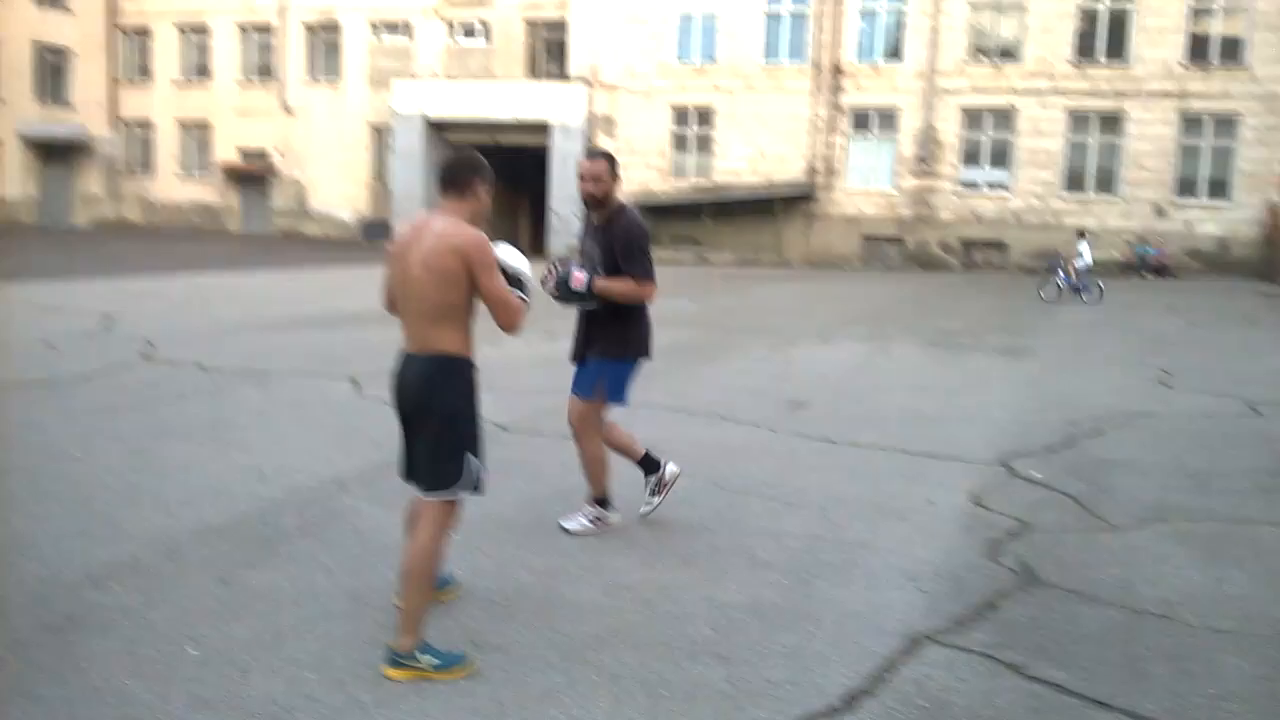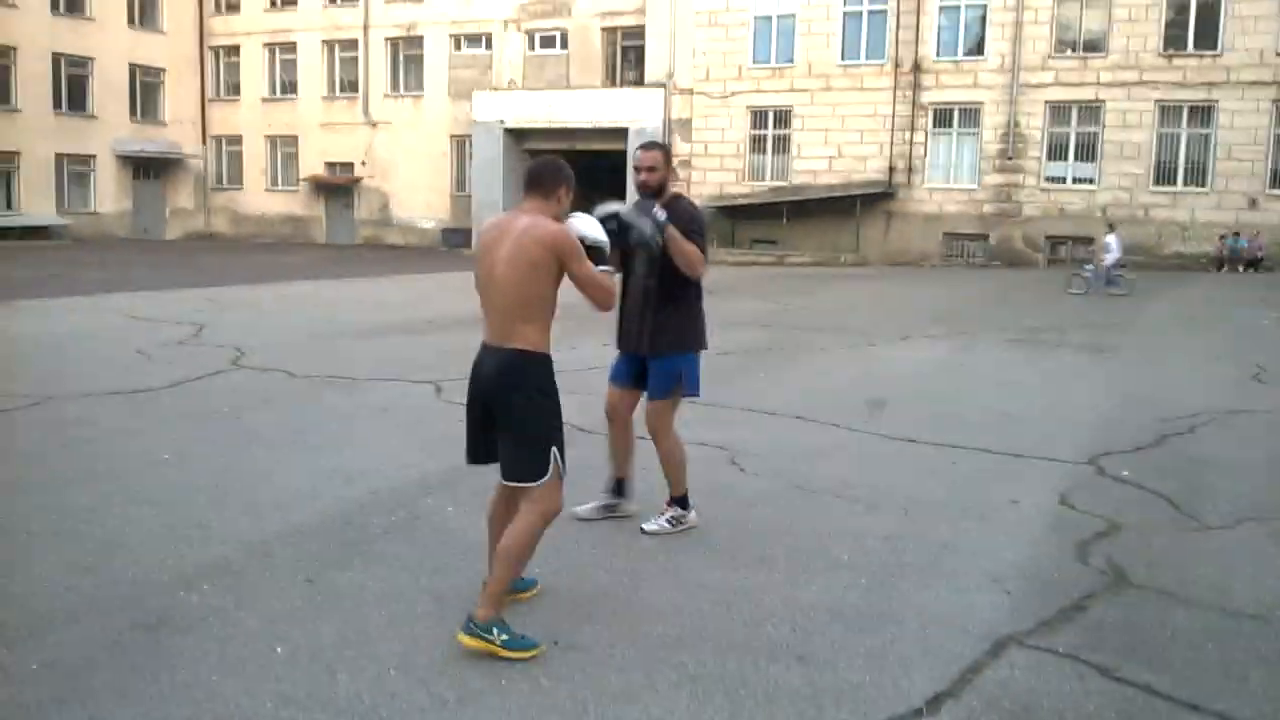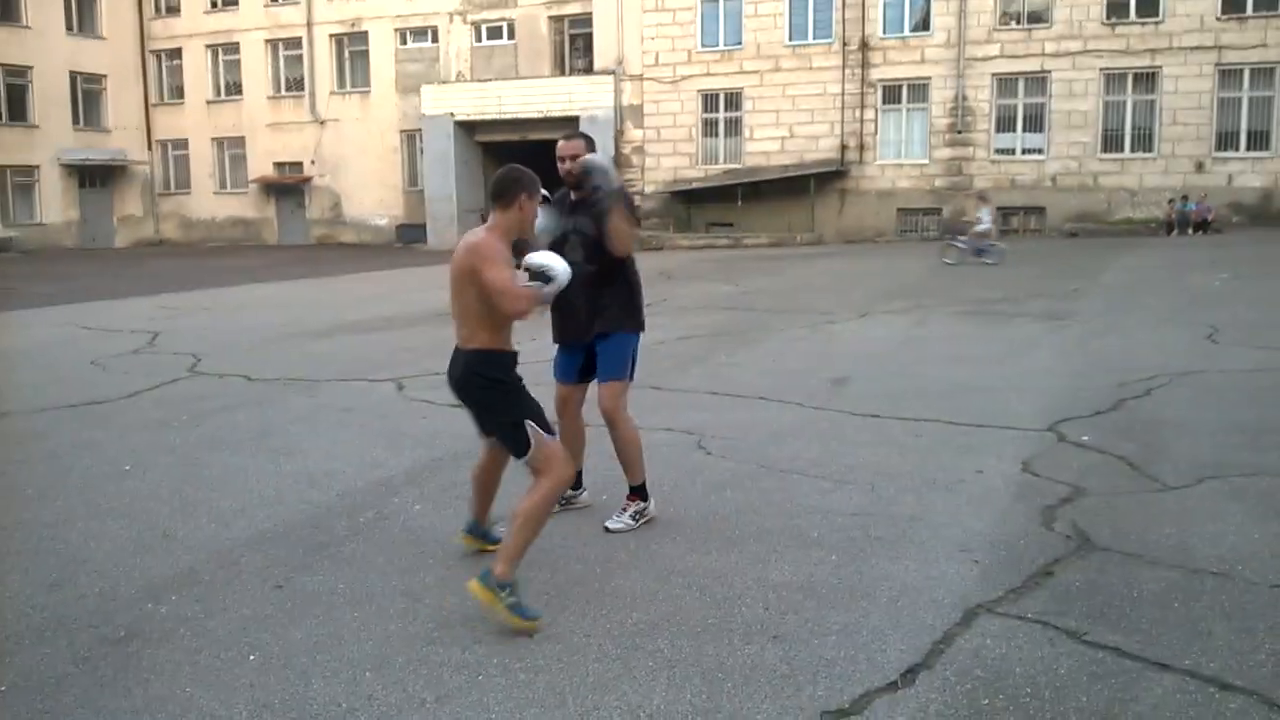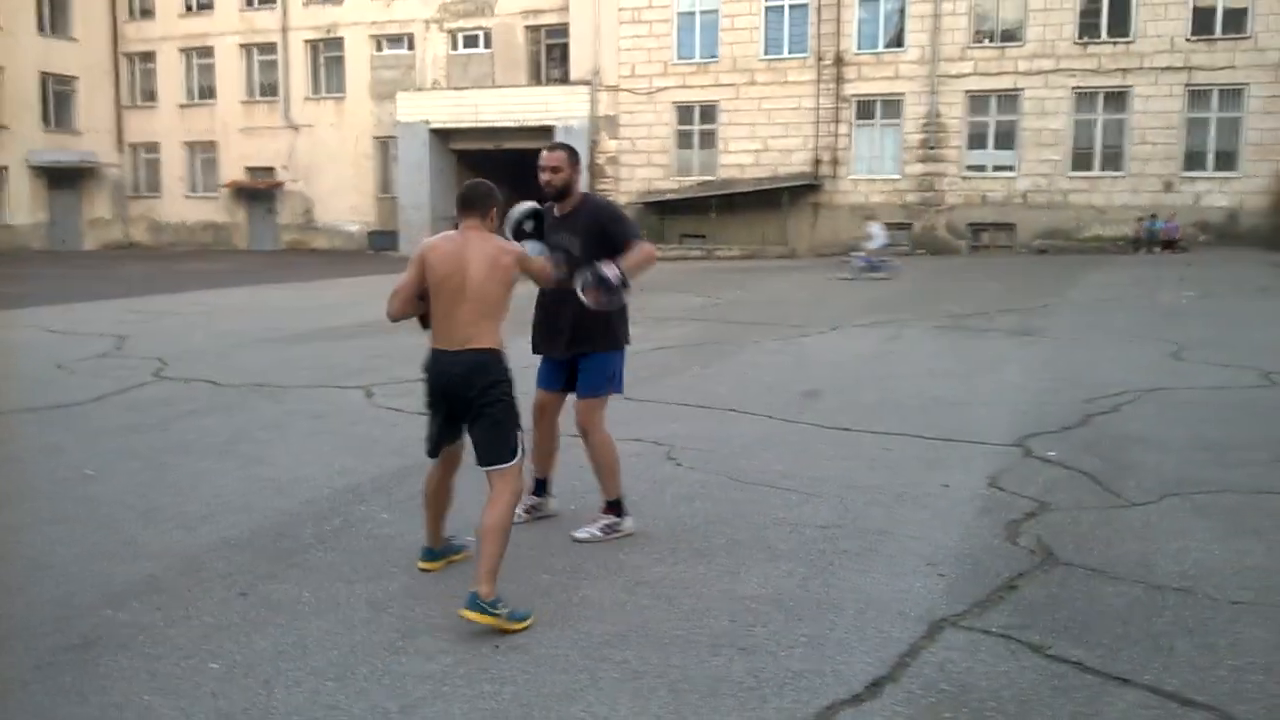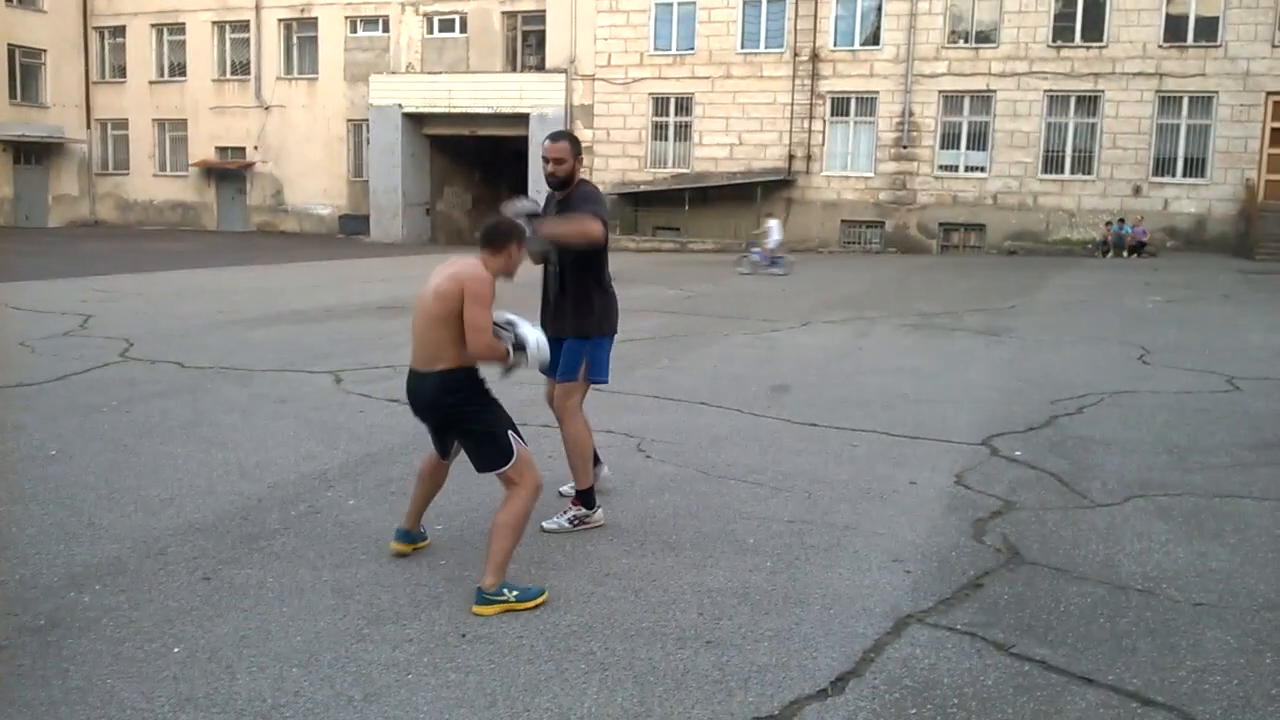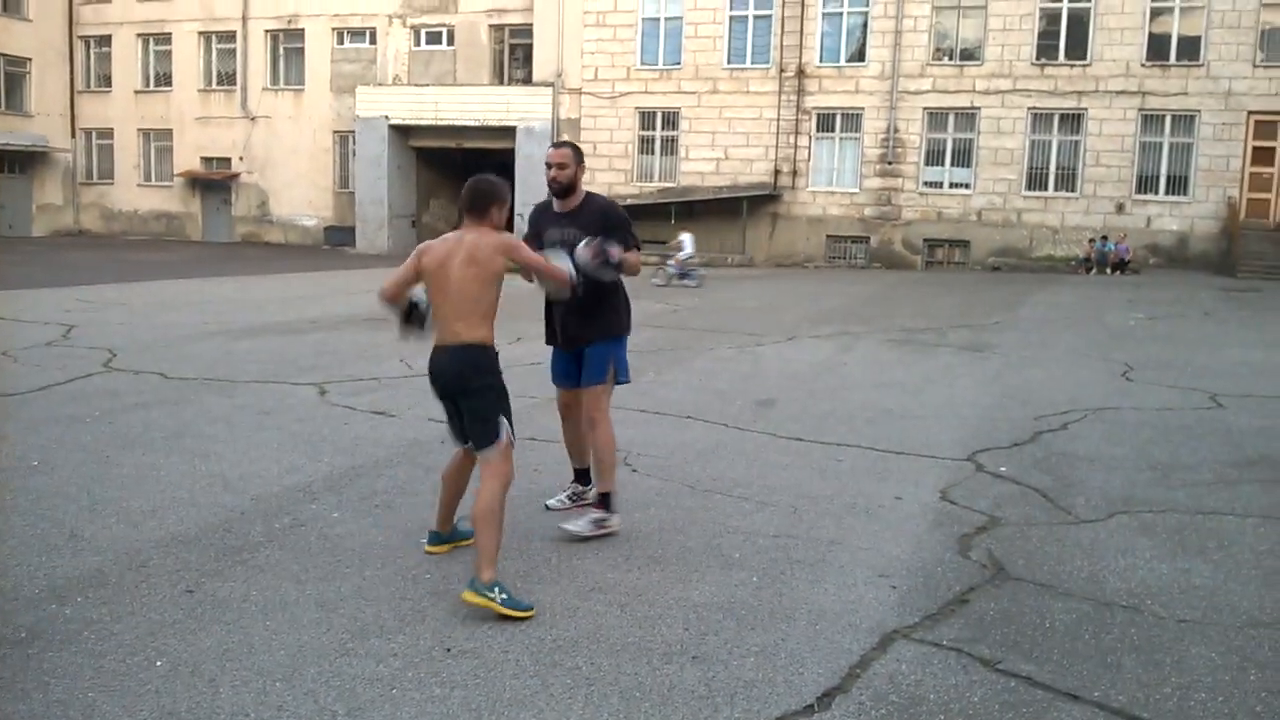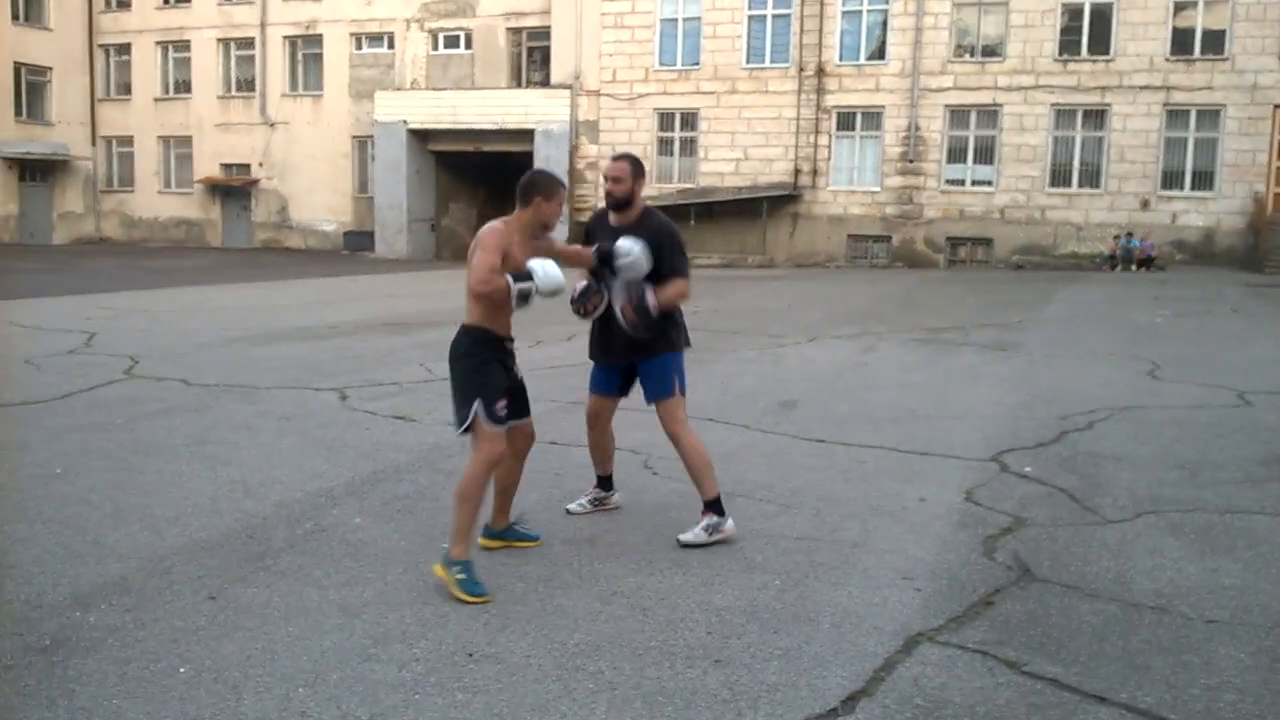
dt=0.3s
person 1, frame 1
left shoulder: (405, 235)
right shoulder: (471, 241)
right elbow: (510, 321)
right wrist: (519, 286)
left hip: (410, 370)
right hip: (446, 377)
left knee: (430, 491)
right knee: (438, 510)
left ankle: (416, 583)
right ankle: (406, 648)
person 1, frame 2
left shoulder: (488, 230)
right shoulder: (557, 235)
right elbow: (606, 299)
right wrist: (599, 259)
left hip: (488, 363)
right hip: (526, 372)
left knee: (512, 482)
right knee: (544, 502)
left ankle: (499, 577)
right ankle: (484, 620)
person 1, frame 3
left shoulder: (478, 241)
right shoulder: (487, 247)
right elbow: (515, 305)
left wrist: (526, 282)
right wrist: (545, 289)
left hip: (465, 366)
right hip: (489, 370)
left knee: (500, 444)
right knee: (556, 471)
left ankle: (478, 527)
right ankle: (500, 577)
person 1, frame 4
left shoulder: (430, 249)
right shoulder: (511, 251)
left elbow: (396, 311)
right elbow: (548, 276)
left hip: (440, 367)
right hip: (484, 370)
left knee: (445, 458)
right knee: (507, 486)
left ankle: (435, 546)
right ankle: (483, 596)
person 1, frame 5
left shoulder: (449, 267)
right shoulder: (480, 280)
right elbow: (480, 347)
right wrist: (512, 354)
left hip: (421, 386)
right hip: (458, 388)
left knee: (444, 451)
right knee: (525, 484)
left ankle: (408, 531)
right ankle: (491, 588)
person 1, frame 6
left shoulder: (430, 249)
right shoulder: (503, 244)
left elbow: (389, 293)
right elbow: (559, 278)
left wrist: (412, 310)
right wrist: (564, 272)
left hip: (441, 363)
right hip: (476, 365)
left knee: (470, 448)
right knee: (497, 470)
left ankle: (443, 531)
right ankle: (485, 582)
person 1, frame 7
left shoulder: (536, 240)
right shoulder: (494, 233)
left elbow: (571, 258)
right elbow: (478, 285)
left wrist: (606, 256)
right wrist: (523, 284)
left hip: (499, 349)
right hip: (476, 349)
left knee: (522, 435)
right knee: (490, 449)
left ankle: (498, 526)
right ankle: (454, 559)
person 2, frame 1
left shoulder: (628, 227)
right shoulder: (592, 219)
left elbow: (644, 291)
left wrist: (590, 283)
right wrist: (567, 274)
left hip: (618, 341)
right hip: (594, 337)
left knee: (584, 421)
right knee: (586, 419)
left ankle: (600, 507)
right ankle: (656, 470)
person 2, frame 2
left shoulder: (685, 213)
right shoulder: (635, 210)
left elbow: (696, 268)
right elbow: (621, 263)
left wrist: (663, 224)
left hip: (674, 336)
right hip: (637, 332)
left knee: (658, 422)
right knee: (616, 409)
left ankle: (681, 507)
right ankle: (617, 496)
person 2, frame 3
left shoulder: (613, 196)
right shoulder: (556, 203)
left elbow: (622, 247)
left wrist: (610, 189)
left hip: (616, 320)
right hip: (573, 321)
left knee: (611, 407)
right knee: (565, 402)
left ankle: (640, 498)
right ankle: (573, 488)
person 2, frame 4
left shoulder: (600, 212)
right shoulder: (544, 216)
left elbow: (646, 252)
left wrist: (619, 269)
left hip: (600, 334)
right hip: (558, 333)
left knee: (588, 420)
right knee: (542, 409)
left ankle: (616, 514)
right ankle: (540, 495)
person 2, frame 5
left shoulder: (587, 197)
right shoulder: (554, 199)
left elbow: (592, 231)
left wrist: (537, 227)
right wrist: (529, 250)
left hip: (590, 319)
right hip: (562, 317)
left knee: (567, 405)
right knee: (557, 398)
left ankle: (586, 506)
right ankle: (593, 467)
person 2, frame 6
left shoulder: (605, 211)
right shoulder: (541, 214)
left elbow: (634, 262)
left wrist: (617, 260)
left hip: (604, 325)
right hip: (564, 326)
left knee: (594, 412)
right knee: (567, 406)
left ankle: (605, 510)
right ankle: (583, 484)
person 2, frame 7
left shoulder: (660, 229)
right shoulder: (596, 224)
left elbow: (681, 285)
left wrist: (651, 301)
left hip: (657, 339)
right hip: (613, 337)
left knee: (673, 423)
right knee: (597, 414)
left ankle: (717, 515)
right ankle: (604, 491)
